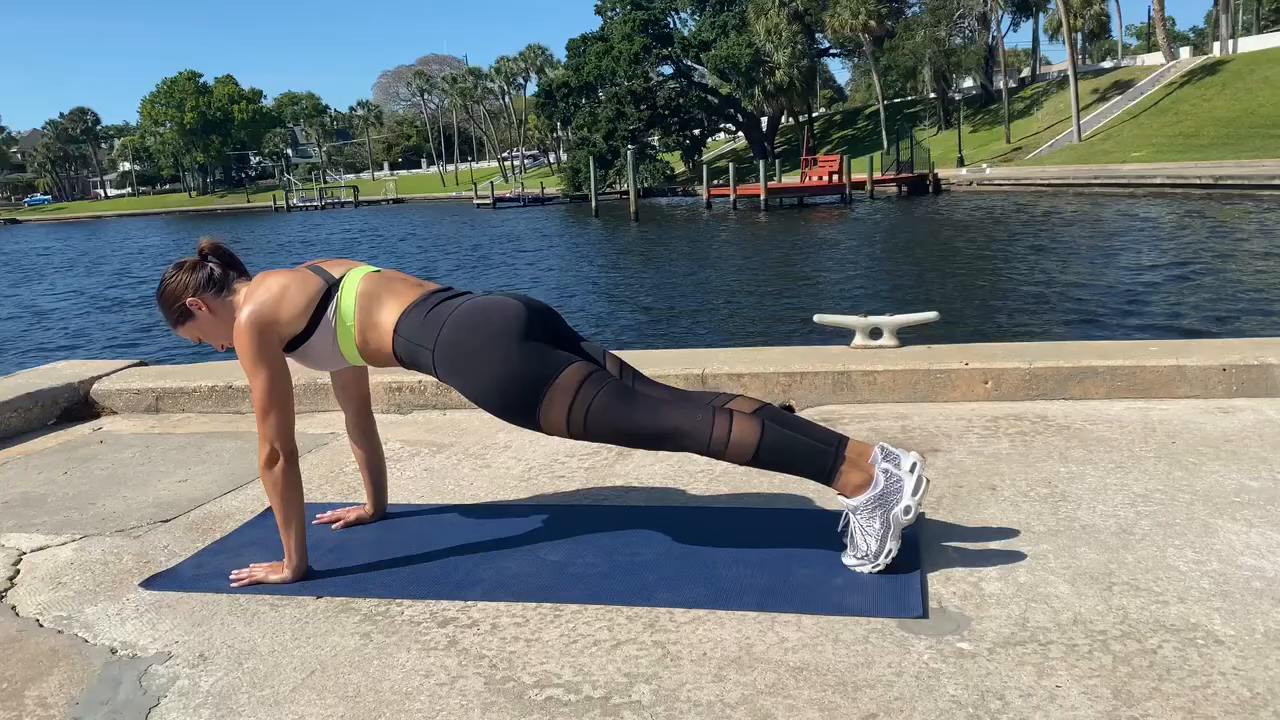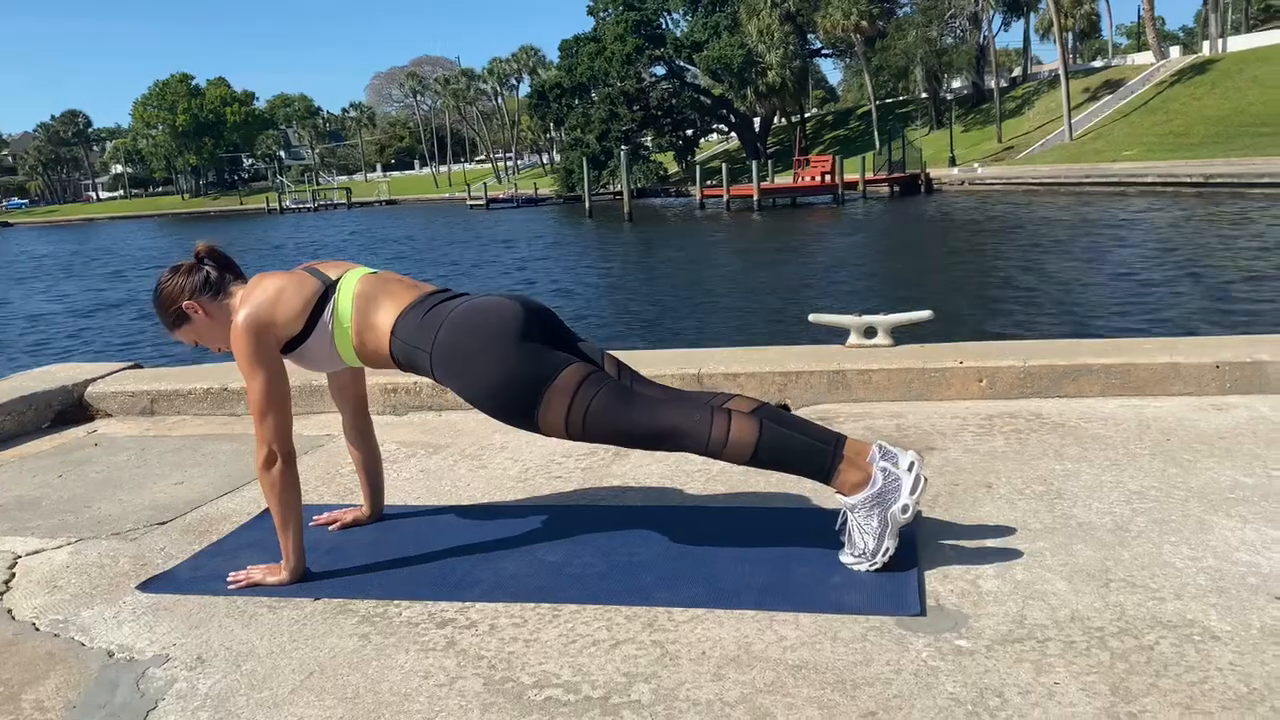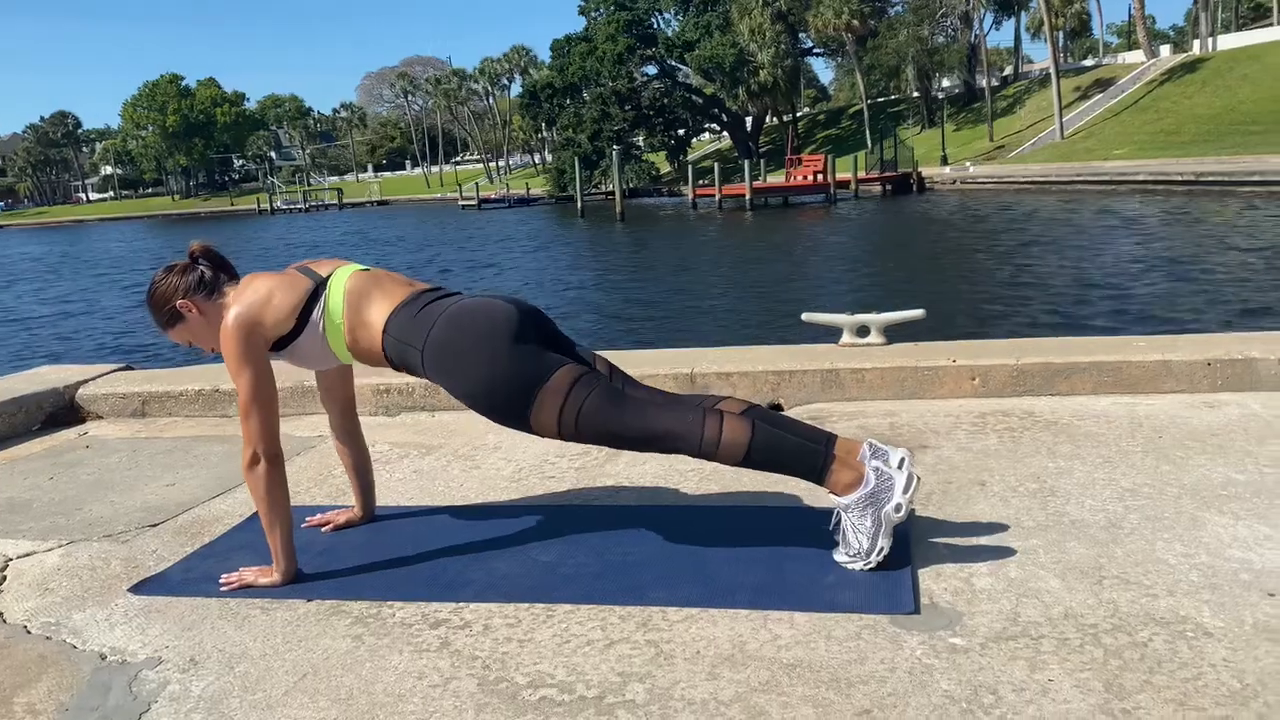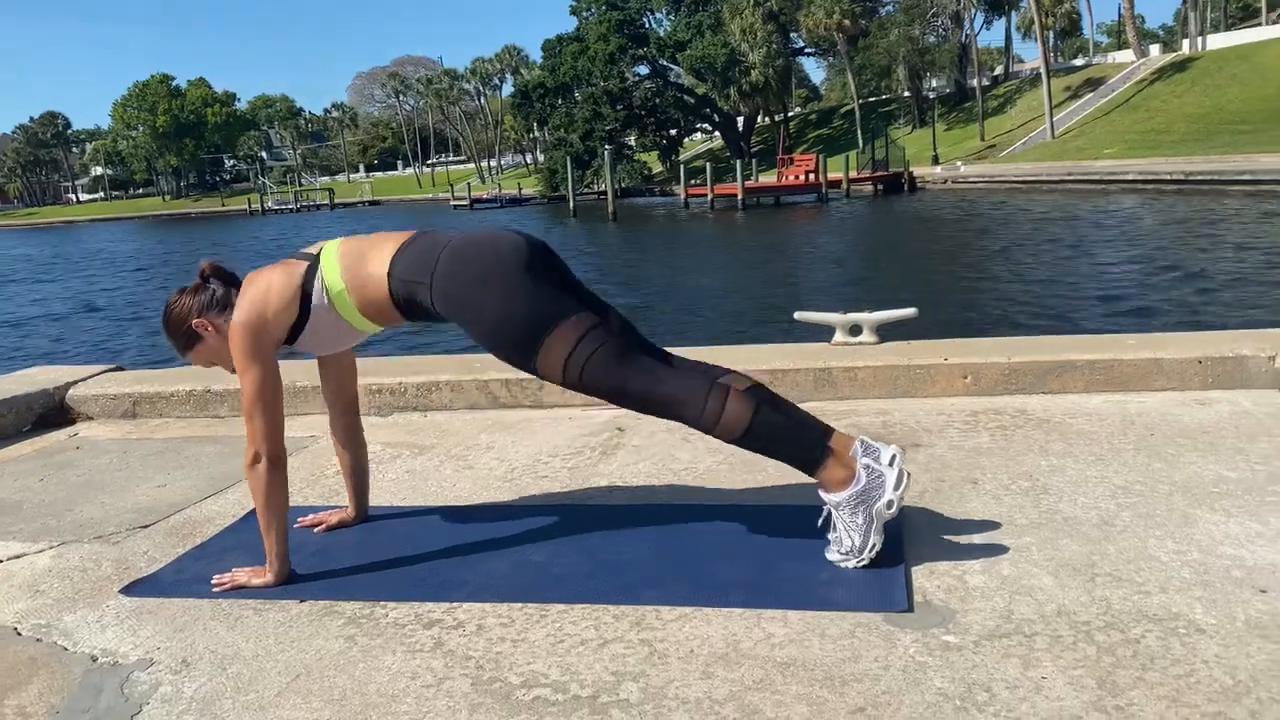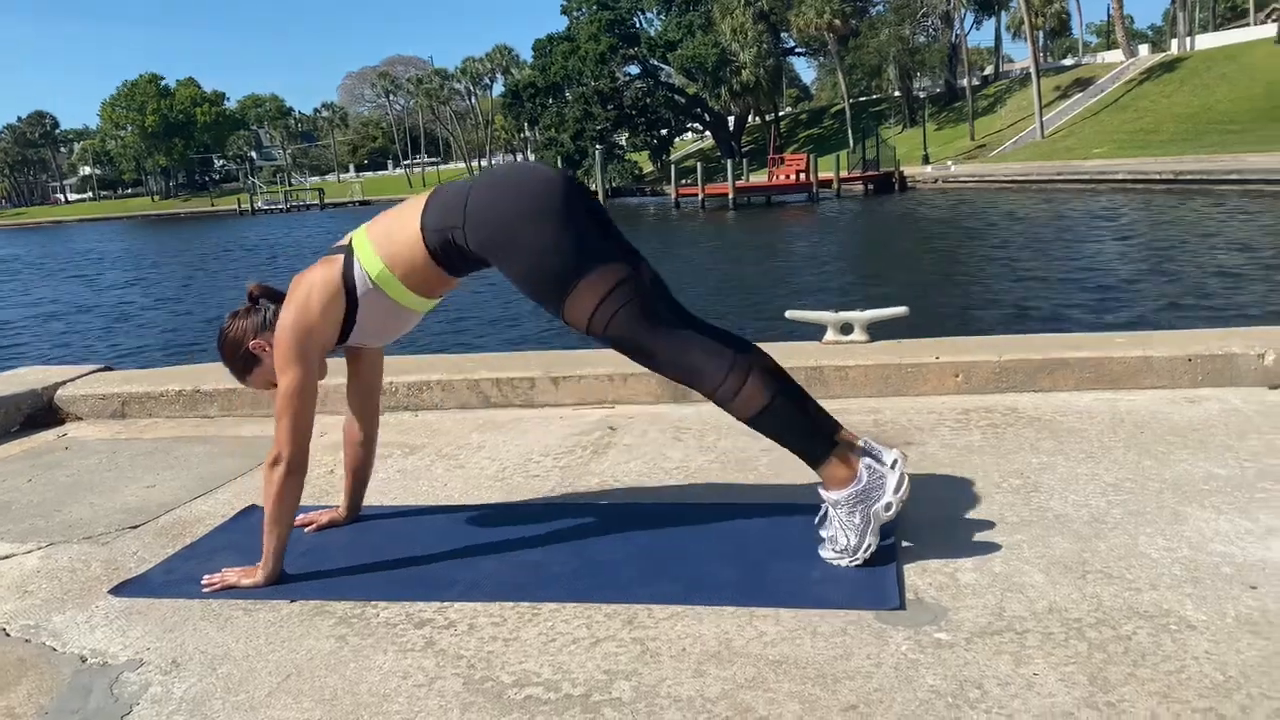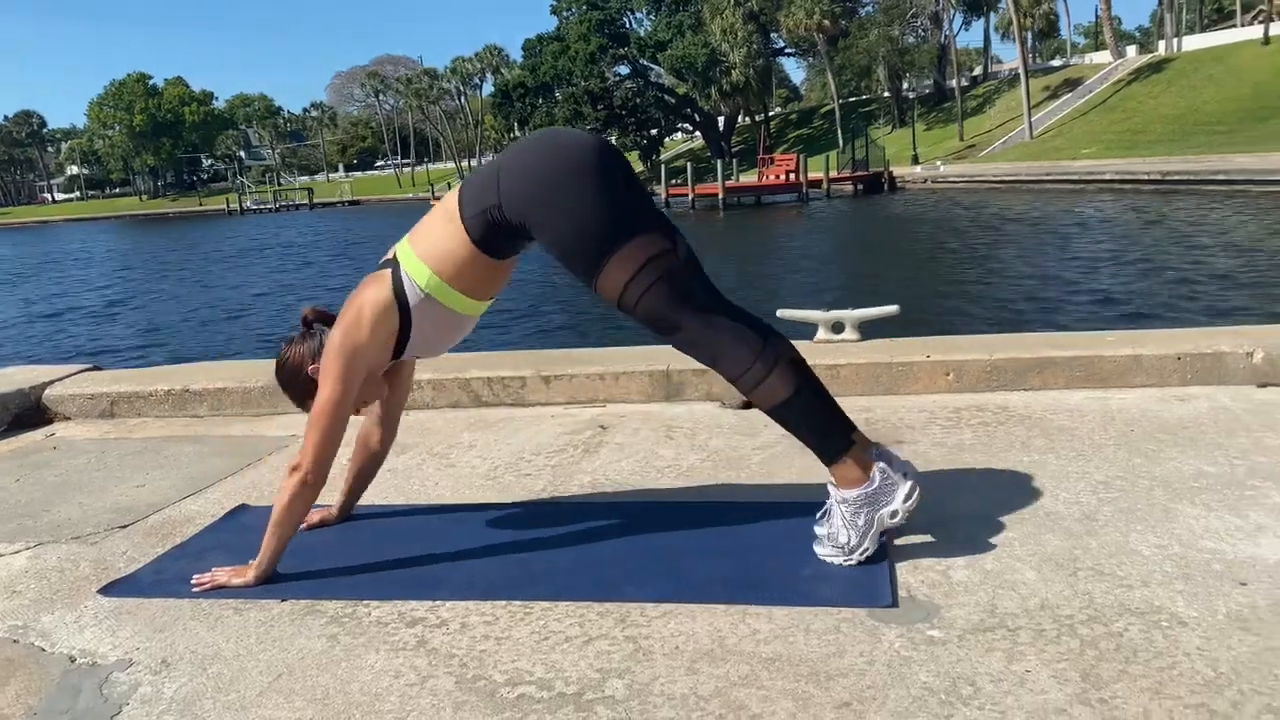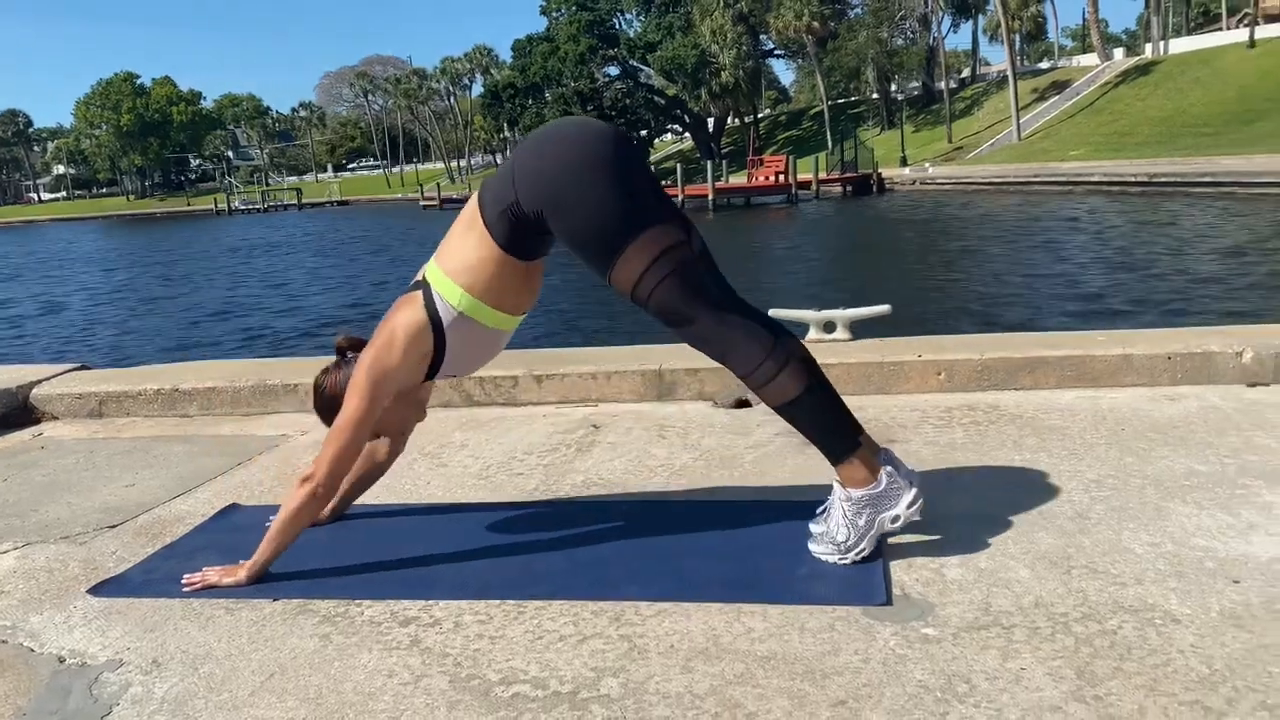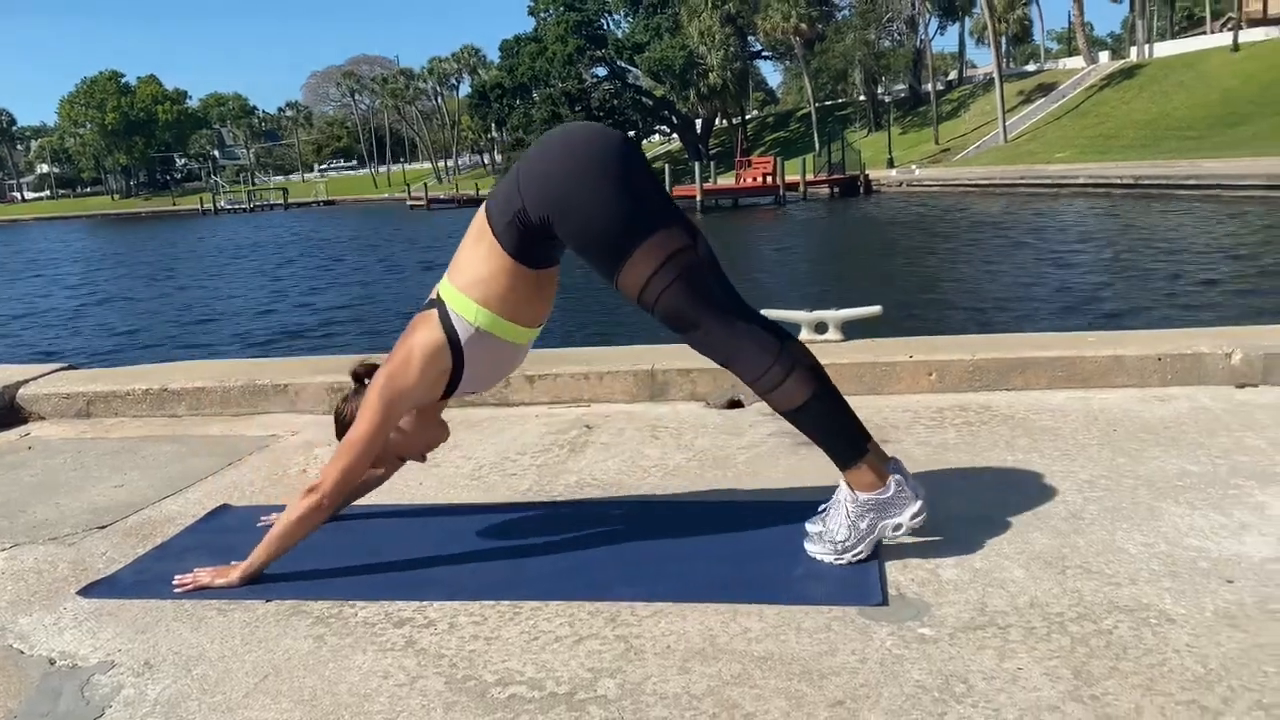
dt=0.2s
person 1, frame 1
left shoulder: (253, 316)
right shoulder: (306, 286)
left elbow: (277, 451)
right elbow: (356, 409)
left wrist: (292, 560)
right wrist: (375, 503)
left hip: (477, 349)
right hip: (499, 317)
left knee: (652, 418)
right knee: (659, 402)
left ankle: (861, 472)
right ankle: (866, 464)
person 1, frame 2
left shoulder: (250, 317)
right shoulder: (302, 287)
left elbow: (274, 452)
right elbow: (354, 406)
left wrist: (291, 562)
right wrist: (372, 504)
left hip: (476, 352)
right hip: (500, 319)
left knee: (652, 418)
right knee: (658, 401)
left ankle: (861, 470)
right ankle: (861, 462)
person 1, frame 3
left shoulder: (240, 316)
right shoulder: (292, 295)
left elbow: (261, 454)
right elbow: (342, 412)
left wrist: (280, 564)
right wrist: (363, 506)
left hip: (472, 345)
right hip: (484, 321)
left knee: (644, 422)
right knee: (646, 404)
left ankle: (854, 470)
right ankle: (853, 461)
person 1, frame 4
left shoulder: (250, 319)
right shoulder: (297, 303)
left elbow: (265, 456)
right elbow: (343, 412)
left wrist: (275, 561)
right wrist: (357, 504)
left hip: (474, 277)
right hip: (493, 257)
left knee: (643, 380)
right knee: (653, 367)
left ankle: (847, 468)
right ankle: (848, 457)
person 1, frame 5
left shoulder: (304, 318)
right shoulder: (346, 310)
left elbow: (284, 458)
right elbow: (362, 418)
left wrist: (267, 566)
right wrist: (349, 506)
left hip: (509, 213)
right hip: (525, 198)
left knee: (663, 342)
right knee: (675, 332)
left ankle: (847, 474)
right ankle: (849, 454)
person 1, frame 6
left shoulder: (354, 339)
right shoulder: (385, 333)
left elbow: (307, 466)
right elbow: (381, 435)
left wrist: (259, 567)
right wrist: (340, 509)
left hip: (547, 180)
right hip: (560, 171)
left knee: (695, 323)
right knee: (704, 315)
left ankle: (860, 478)
right ankle: (859, 459)
person 1, frame 7
left shoulder: (388, 361)
right shoulder: (406, 352)
left elbow: (318, 477)
right elbow: (379, 454)
left wrist: (251, 567)
right wrist: (330, 509)
left hip: (563, 170)
right hip: (573, 165)
left knee: (709, 319)
right knee: (717, 313)
left ankle: (867, 478)
right ankle: (863, 467)
person 1, frame 8
left shoulder: (407, 381)
right shoulder: (424, 367)
left elbow: (326, 487)
right elbow: (362, 476)
left wrist: (243, 570)
right wrist: (313, 510)
left hip: (569, 177)
right hip: (579, 170)
left knee: (715, 324)
right knee: (720, 317)
left ankle: (877, 484)
right ankle: (867, 473)
